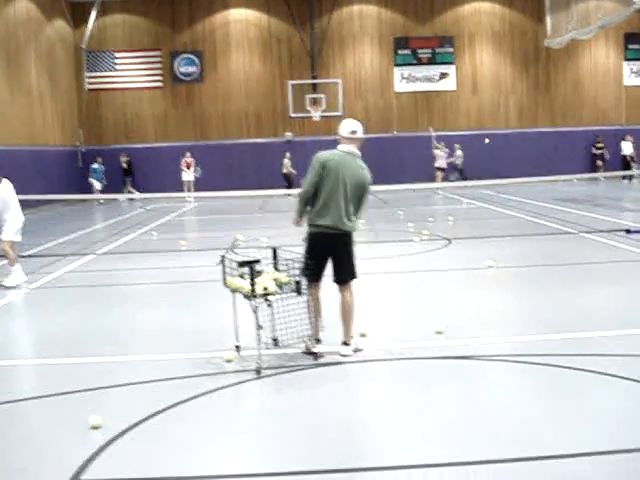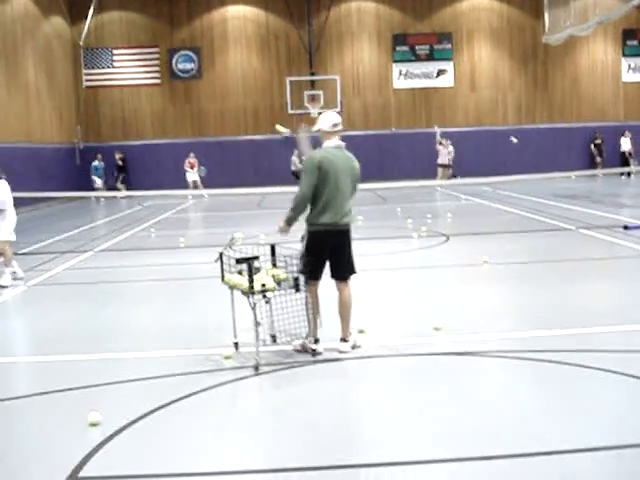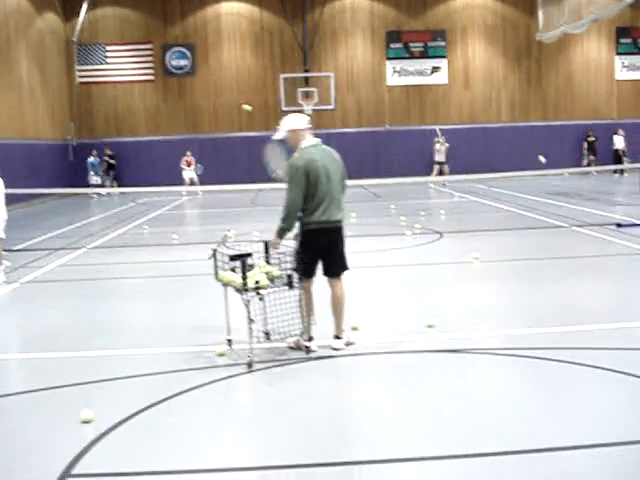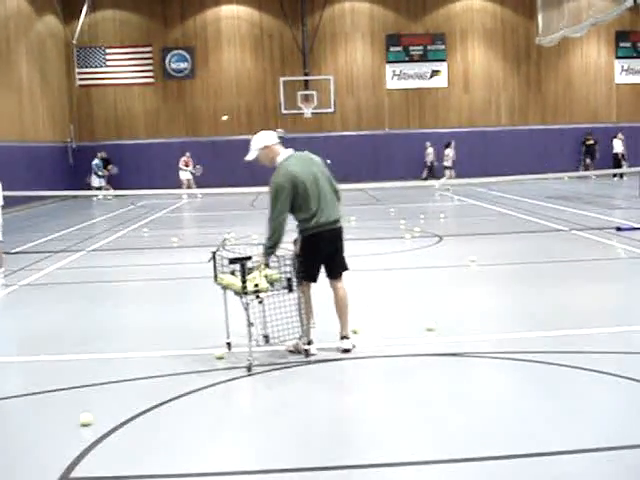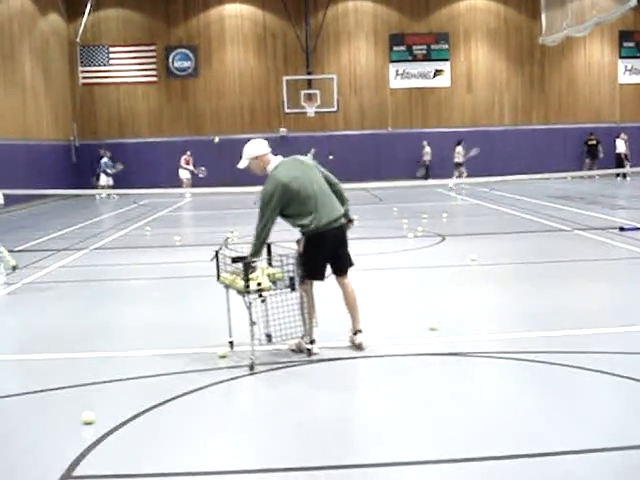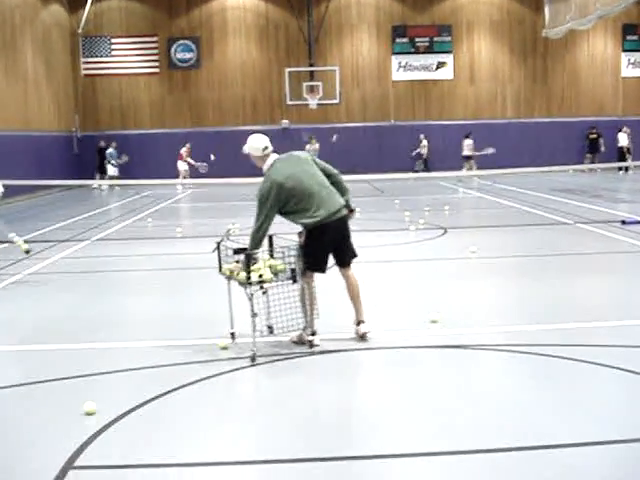
dt=0.2s
person 1, frame 1
left shoulder: (323, 158)
right shoulder: (364, 173)
left elbow: (306, 192)
right elbow: (357, 210)
left wrist: (301, 214)
left hip: (318, 232)
right hip: (343, 234)
left knee: (313, 286)
right knee: (345, 287)
left ankle: (315, 340)
right ankle: (347, 342)
person 1, frame 2
left shoulder: (316, 157)
right shoulder: (353, 162)
left elbow: (304, 195)
left wrist: (289, 221)
left hip: (319, 229)
right hip: (342, 229)
left knee: (311, 284)
right knee: (343, 284)
left ankle: (313, 339)
right ankle: (346, 338)
person 1, frame 3
left shoulder: (298, 160)
right shoulder: (333, 154)
left elbow: (293, 203)
left wrist: (281, 232)
left hip: (312, 228)
right hip: (335, 225)
left knee: (305, 282)
right knee: (336, 281)
left ankle: (307, 338)
right ankle: (339, 336)
person 1, frame 4
left shoulder: (281, 177)
right shoulder: (311, 157)
left elbow: (278, 219)
right elbow: (336, 192)
left wrist: (269, 251)
left hip: (312, 233)
right hip: (335, 227)
left knee: (304, 286)
right knee: (337, 282)
left ankle: (306, 341)
right ankle: (345, 337)
person 1, frame 5
left shoulder: (273, 185)
right shoulder: (303, 160)
left elbow: (264, 226)
right elbow: (335, 185)
left wrist: (252, 258)
right wrist: (345, 213)
left hip: (316, 234)
right hip: (338, 225)
left knee: (306, 285)
right knee: (343, 279)
left ankle: (308, 340)
right ankle: (357, 331)
person 1, frame 6
left shoulder: (270, 184)
right shoulder: (300, 156)
left elbow: (262, 223)
right elbow: (334, 175)
left wrist: (249, 255)
right wrist: (347, 203)
left hip: (318, 227)
right hip: (339, 217)
left knee: (307, 277)
right knee: (346, 270)
left ankle: (310, 332)
right ankle: (361, 322)
